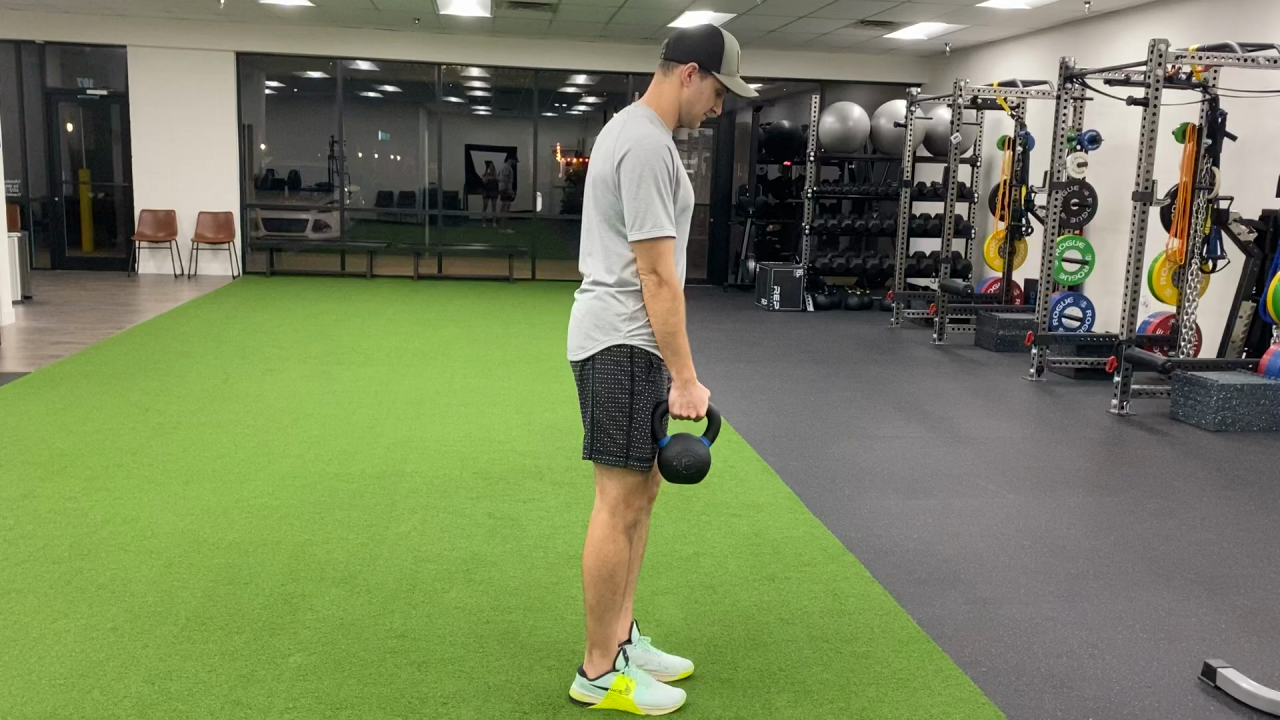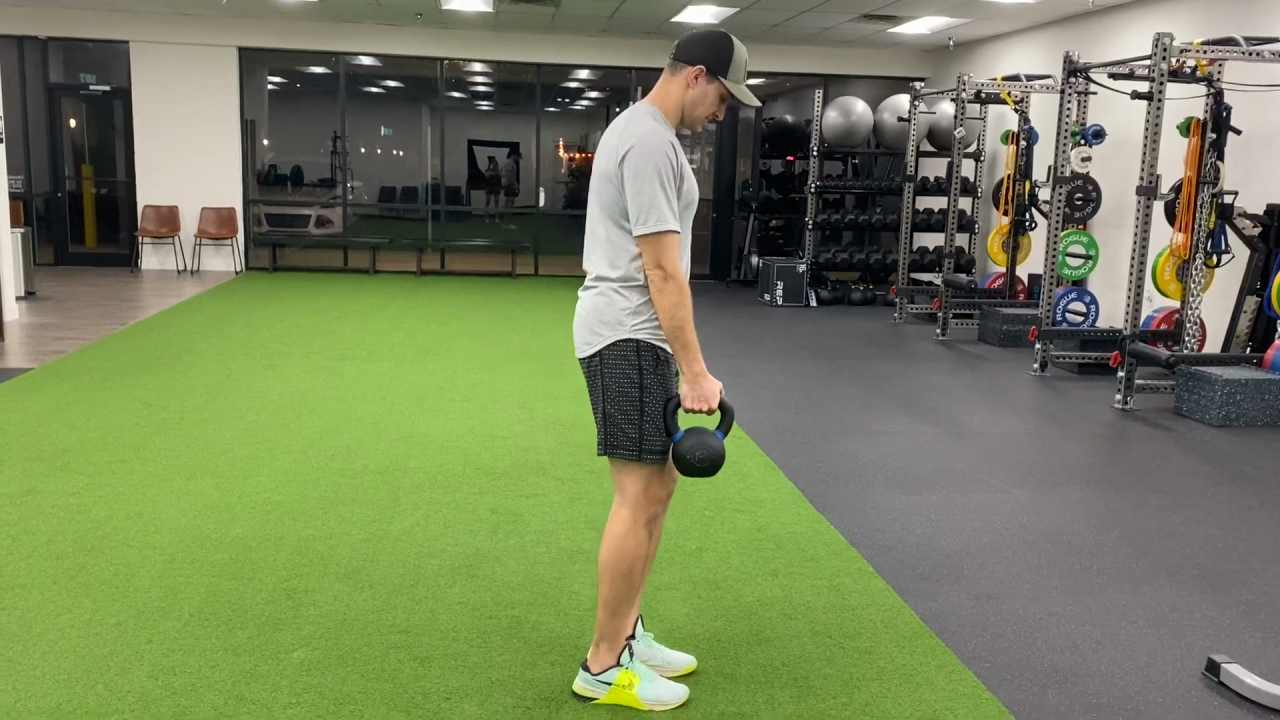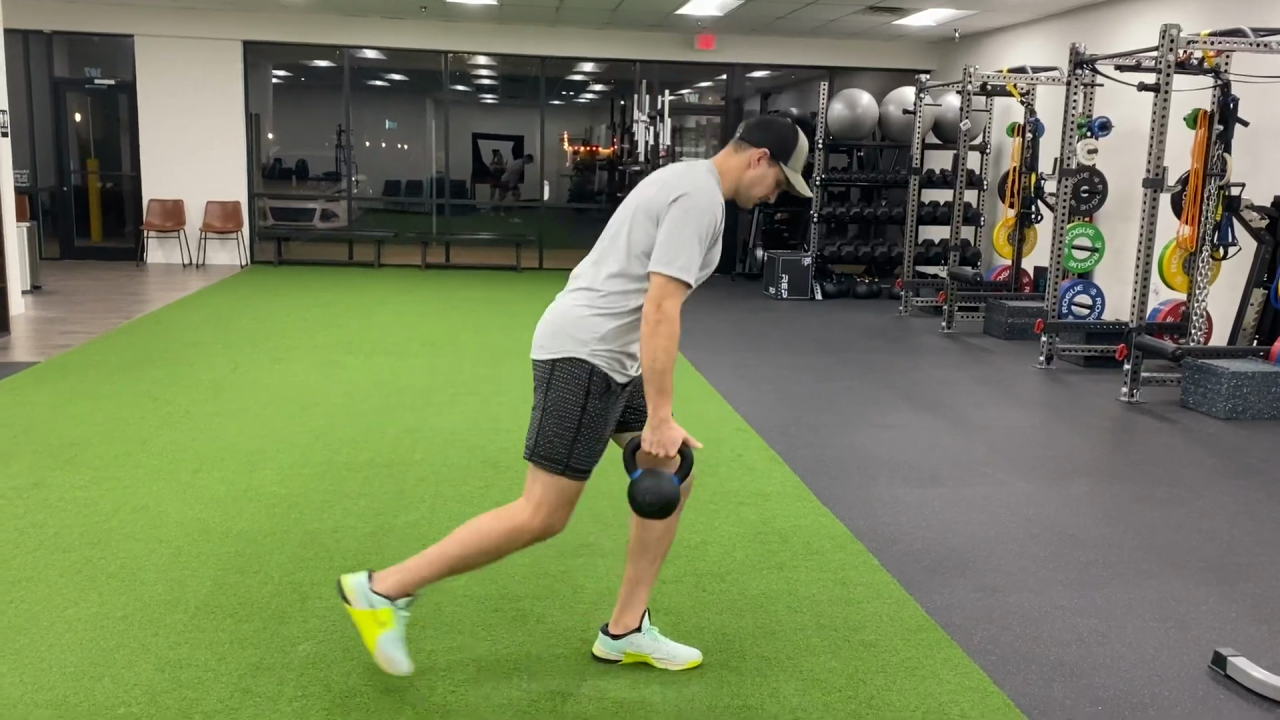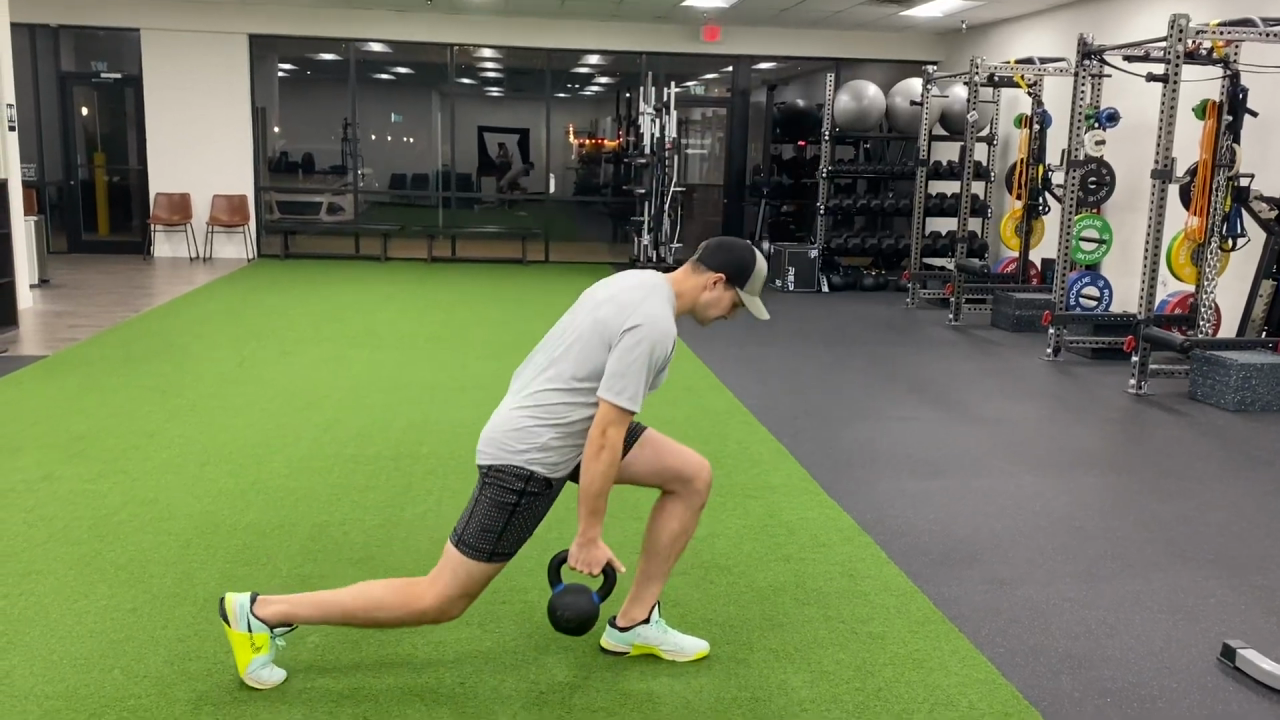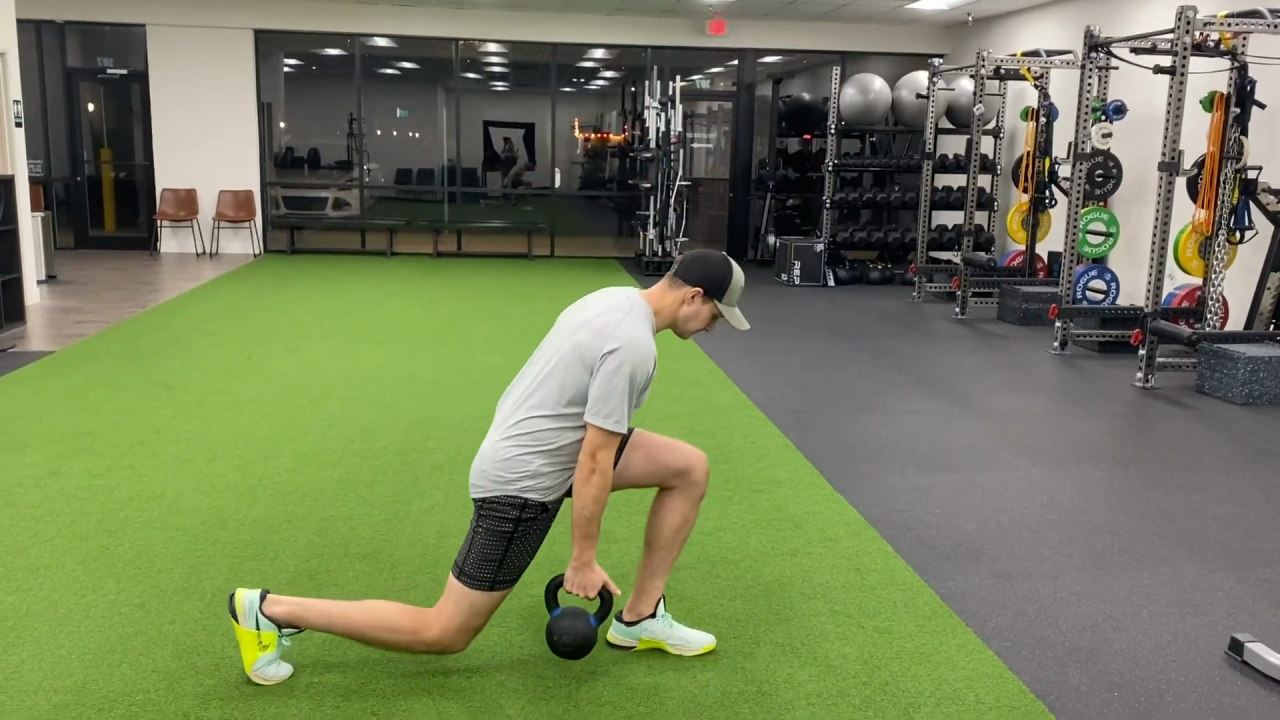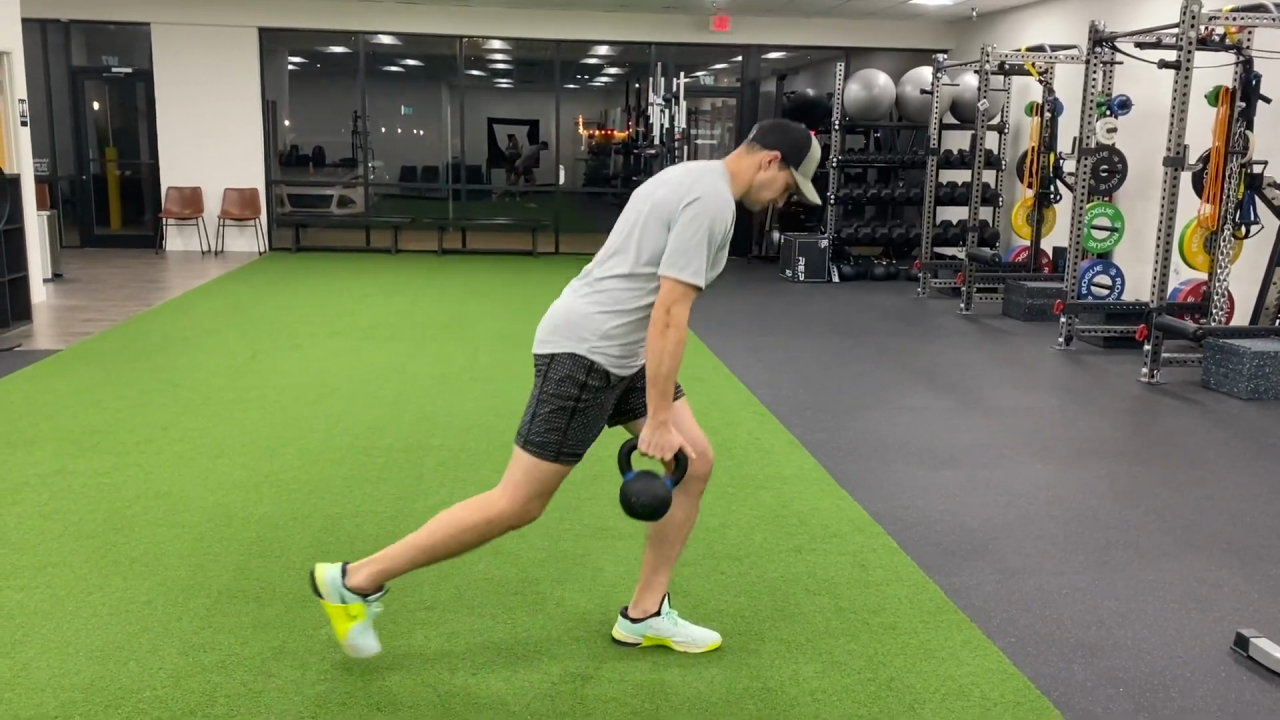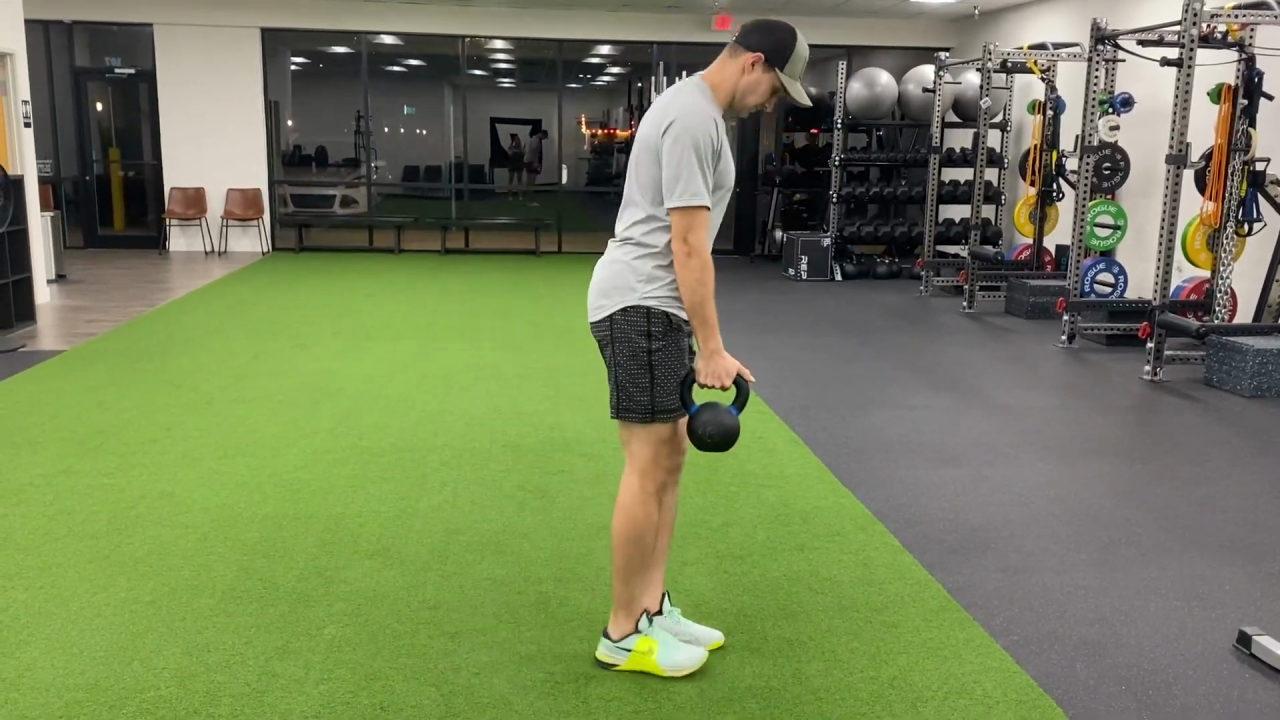
dt=0.4s
person 1, frame 1
left shoulder: (630, 131)
right shoulder: (648, 145)
right elbow: (658, 275)
left wrist: (672, 369)
right wrist: (685, 379)
left hip: (621, 339)
right hip: (623, 344)
left knee: (639, 496)
right knee: (619, 508)
left ankle: (621, 641)
person 1, frame 2
left shoulder: (640, 129)
right shoulder: (650, 140)
right elbow: (663, 269)
left wrist: (683, 364)
right wrist: (696, 372)
left hip: (629, 331)
right hip: (628, 336)
left knee: (654, 488)
right knee: (640, 501)
left ankle: (624, 638)
right ankle: (605, 668)
person 1, frame 3
left shoulder: (690, 179)
right shoulder: (702, 201)
right elbow: (660, 309)
right wrist: (659, 419)
left hip: (610, 352)
right hip: (585, 353)
left knee: (674, 477)
right knee: (541, 516)
left ankle: (625, 630)
right ankle: (384, 592)
person 1, frame 4
left shoulder: (637, 281)
right shoulder: (653, 328)
right elbow: (606, 437)
right wrist: (590, 536)
left hip: (541, 428)
right hip: (532, 453)
left knee: (693, 477)
right knee: (442, 597)
left ankle: (634, 623)
right ankle: (260, 615)
person 1, frame 5
left shoulder: (615, 299)
right shoulder: (633, 345)
right elbow: (594, 463)
right wrist: (583, 562)
left hip: (533, 448)
right hip: (523, 480)
left knee: (690, 469)
right knee: (446, 634)
left ankle: (640, 618)
right ankle: (267, 613)
person 1, frame 6
left shoulder: (689, 177)
right shoulder: (711, 204)
right elbow: (670, 315)
right wrist: (658, 421)
left hip: (613, 347)
right hip: (586, 351)
left knee: (696, 461)
right knee: (518, 500)
left ankle: (645, 612)
right ankle: (355, 582)
person 1, frame 7
left shoulder: (685, 104)
right shoulder: (695, 119)
right elbow: (689, 244)
left wrist: (700, 340)
right wrist: (711, 350)
left hip: (650, 302)
right hip: (641, 305)
left knee: (664, 464)
right knee: (650, 472)
left ankle: (651, 612)
right ankle: (623, 635)
